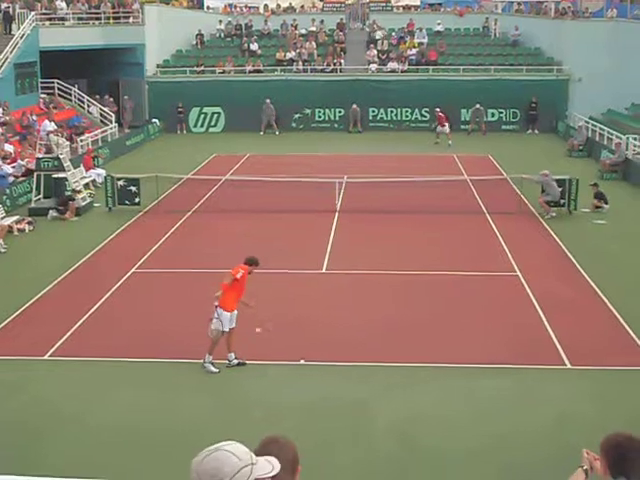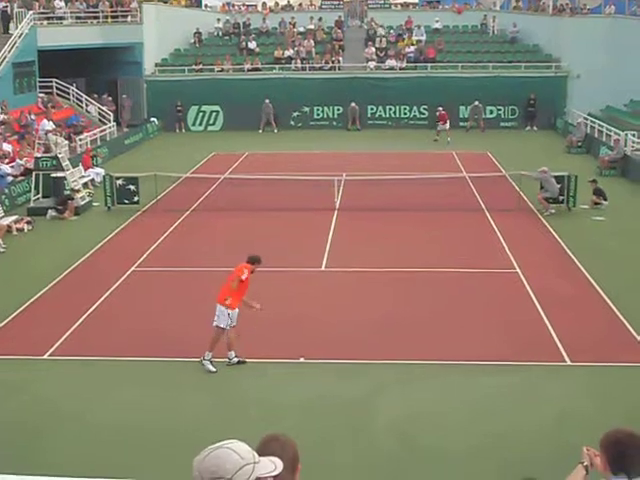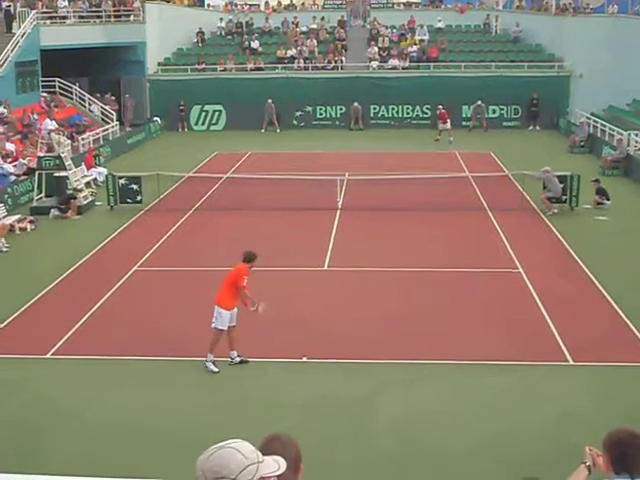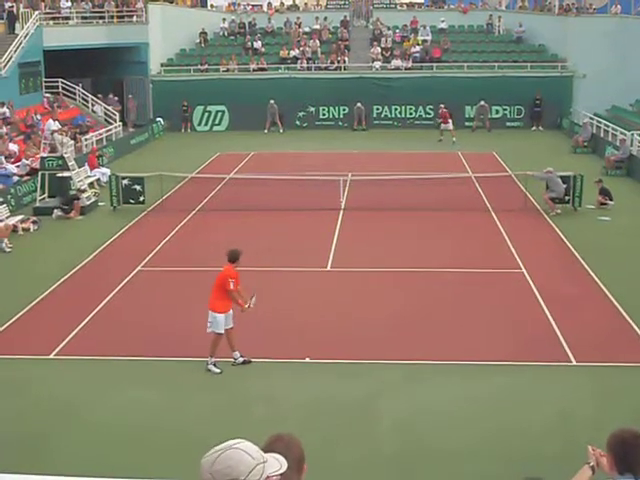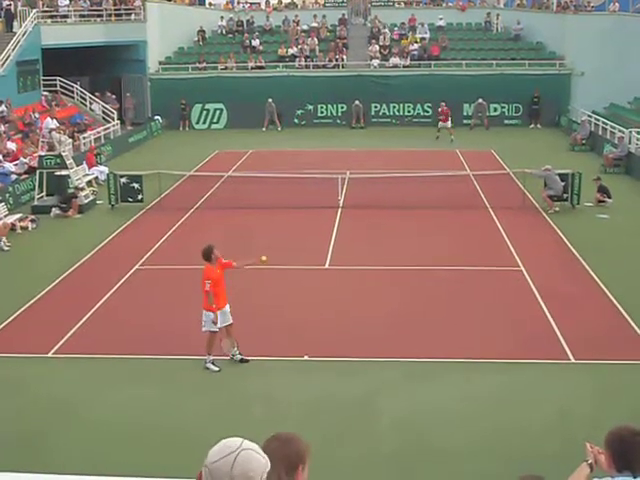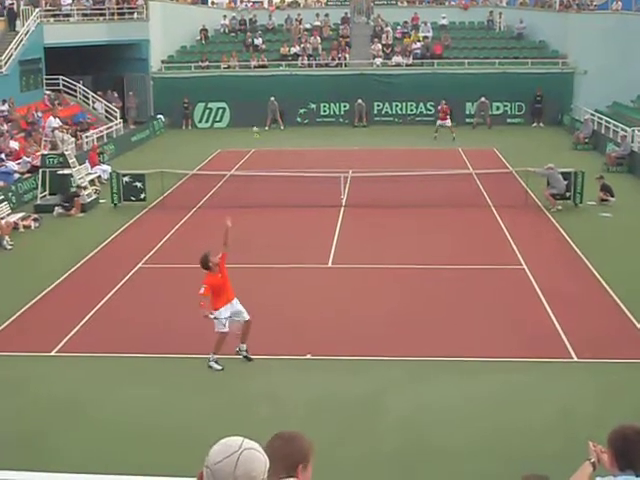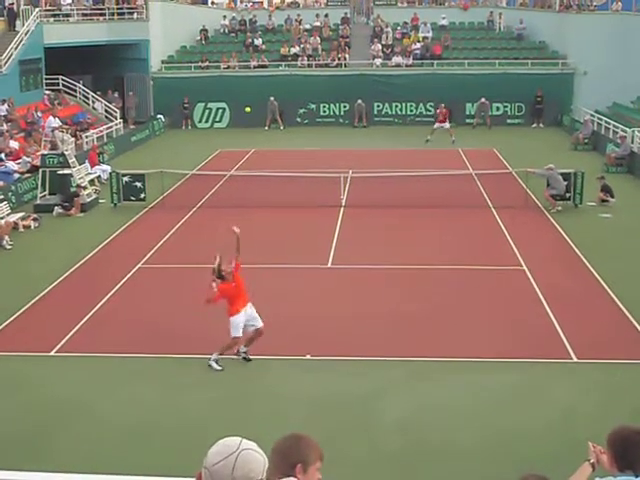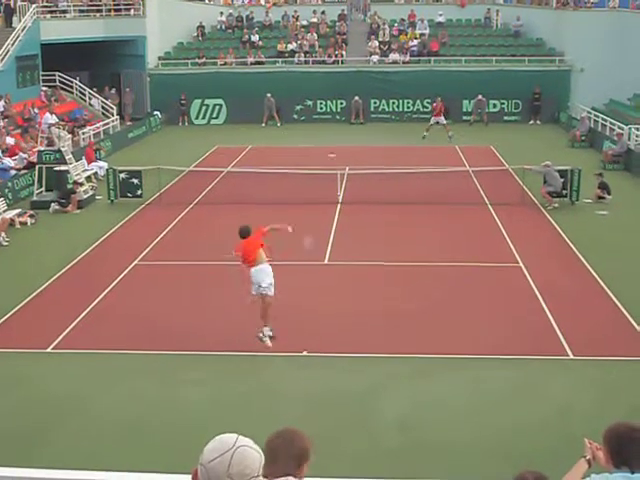
dt=0.4s
person 1, frame 1
left shoulder: (242, 273)
right shoulder: (242, 269)
right elbow: (227, 280)
left wrist: (248, 303)
right wrist: (220, 292)
left hip: (231, 307)
right hip: (224, 306)
left knee: (230, 331)
right knee: (219, 333)
left ankle: (231, 359)
right ankle: (207, 361)
person 1, frame 2
left shoulder: (244, 270)
right shoulder: (245, 268)
left elbow: (238, 295)
right elbow: (234, 283)
left wrist: (251, 304)
right wrist: (228, 299)
left hip: (232, 305)
right hip: (226, 304)
left knee: (231, 329)
right knee: (220, 330)
left ankle: (231, 357)
right ankle: (206, 359)
person 1, frame 3
left shoulder: (241, 269)
right shoulder: (244, 271)
left elbow: (243, 291)
right elbow: (241, 292)
left wrist: (253, 301)
right wrist: (248, 306)
left hip: (231, 305)
right hip: (224, 305)
left knee: (231, 329)
right knee: (219, 331)
left ankle: (234, 357)
right ankle: (209, 360)
person 1, frame 4
left shoulder: (230, 271)
right shoulder: (230, 273)
left elbow: (237, 289)
right elbow: (232, 294)
left wrist: (245, 300)
right wrist: (242, 305)
left hip: (226, 307)
right hip: (218, 308)
left knee: (229, 330)
right knee: (218, 334)
left ankle: (236, 357)
right ankle: (211, 362)
person 1, frame 5
left shoulder: (220, 263)
right shoulder: (208, 273)
left elbow: (233, 265)
right elbow: (209, 295)
right wrist: (215, 313)
left hip: (223, 304)
right hip: (213, 308)
left knee: (229, 326)
right knee: (213, 332)
left ankle: (234, 353)
right ankle: (208, 360)
person 1, frame 6
left shoulder: (221, 265)
right shoulder: (208, 281)
left elbow: (225, 245)
right elbow: (202, 298)
left wrist: (228, 228)
right wrist: (206, 310)
left hip: (232, 302)
right hip: (220, 308)
left knee: (247, 322)
right knee: (224, 333)
left ankle: (242, 349)
right ankle: (212, 359)
person 1, frame 7
left shoulder: (235, 272)
right shoulder: (221, 287)
left elbow: (237, 253)
right elbow: (209, 301)
left wrist: (237, 236)
right wrist: (214, 288)
left hip: (248, 307)
right hip: (236, 313)
left knee: (260, 331)
right knee: (235, 340)
left ankle: (242, 350)
right ankle: (214, 358)
person 1, frame 8
left shoulder: (239, 248)
right shoulder: (254, 237)
left elbow: (245, 263)
right elbow: (270, 228)
right wrist: (285, 227)
left hip: (254, 271)
right hip: (263, 268)
left knee: (265, 299)
right knee: (267, 299)
left ankle: (266, 330)
right ankle: (265, 331)
